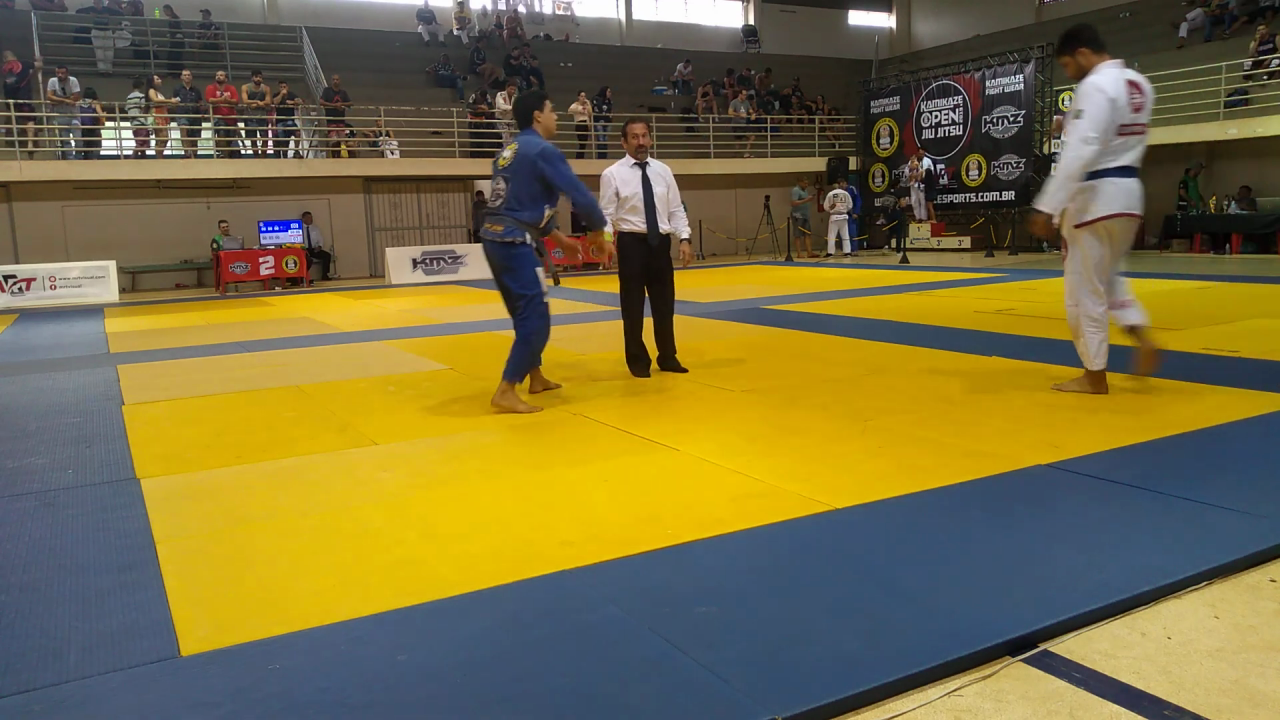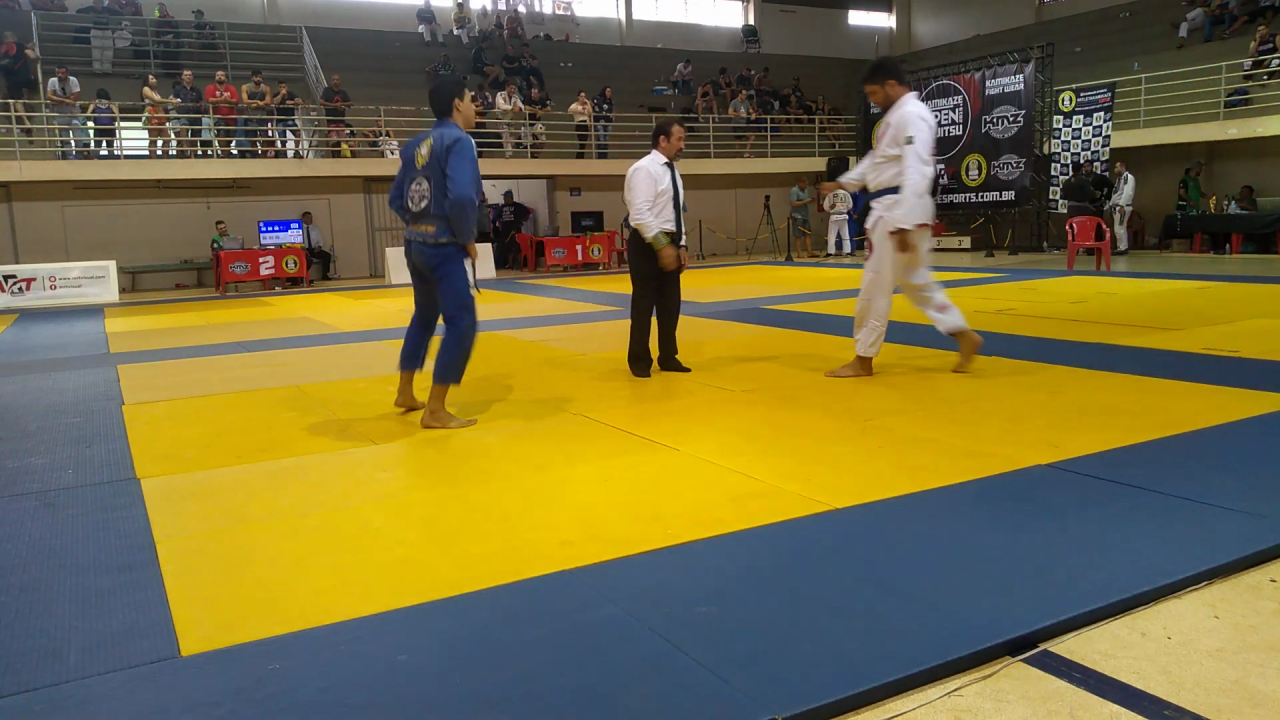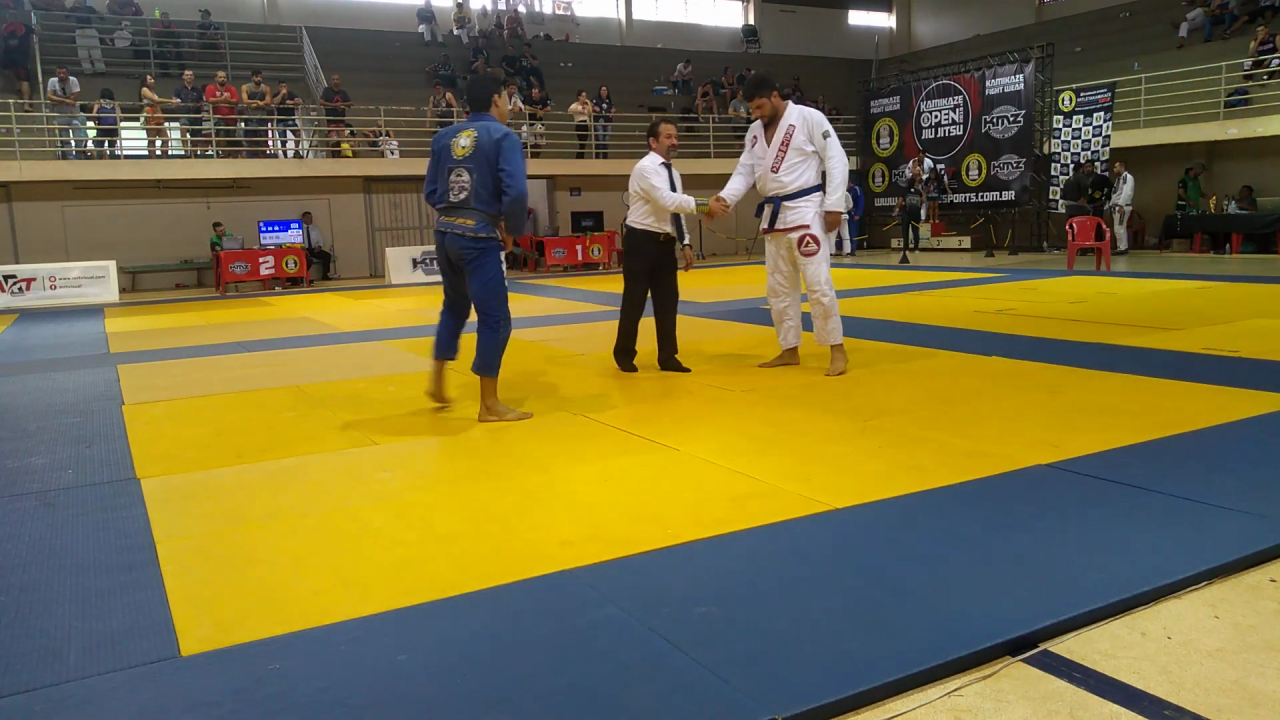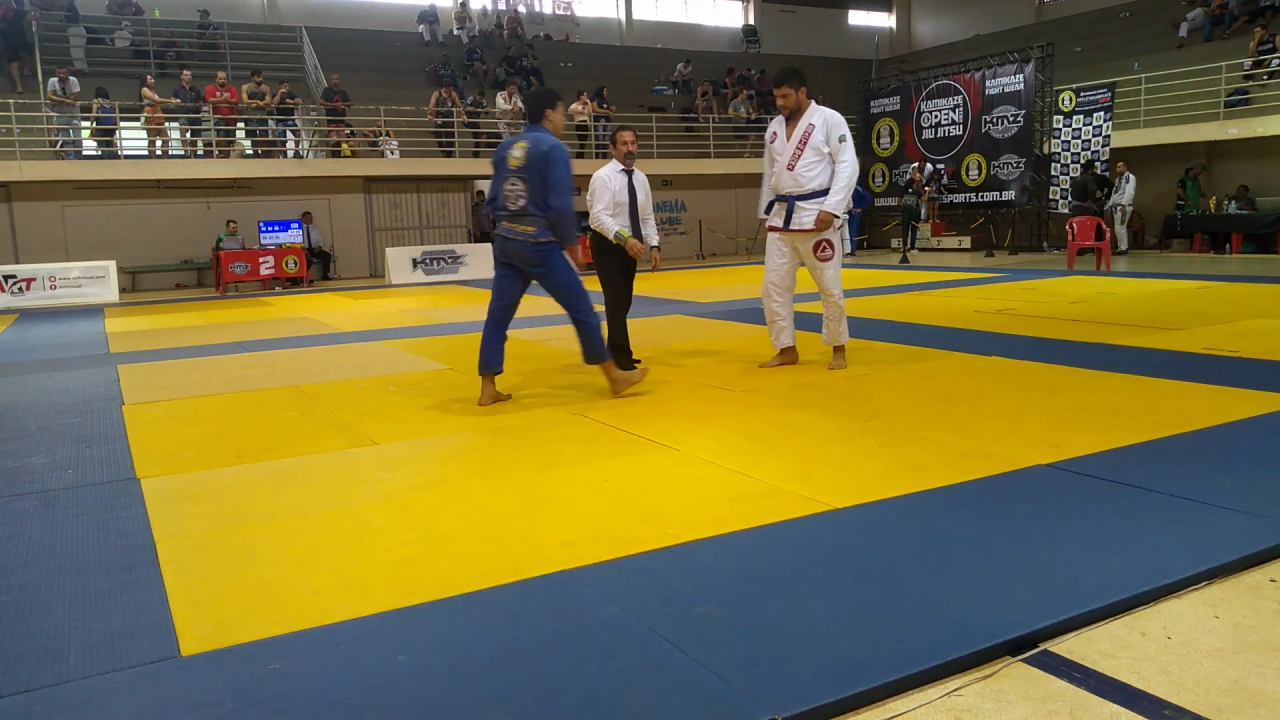
dt=1s
person 1, frame 1
left shoulder: (507, 152)
right shoulder: (542, 150)
right elbow: (578, 195)
right wrist: (598, 230)
left hip: (492, 239)
right hip: (514, 244)
left knee: (525, 313)
right knee: (536, 320)
left ankle: (534, 377)
right ankle: (505, 392)
person 1, frame 2
left shoulder: (416, 143)
right shoulder: (459, 141)
left elbow: (396, 197)
right elbow: (462, 197)
right wrist: (468, 237)
left hip: (415, 241)
right hip: (443, 244)
left knee: (426, 316)
right knee: (461, 324)
left ankle: (405, 392)
right ankle: (435, 409)
person 1, frame 3
left shoulder: (444, 137)
right shoulder: (503, 136)
left elbow: (430, 192)
right elbow: (516, 192)
right wrist: (512, 230)
left hip: (445, 233)
right hip: (478, 237)
left knee: (454, 308)
right knee: (494, 318)
left ankle: (438, 382)
right ankle: (489, 404)
person 1, frame 4
left shoulder: (505, 148)
right shoulder: (553, 148)
left elbow: (493, 201)
right elbow: (561, 205)
right wrist: (569, 241)
left hip: (506, 239)
right hip: (539, 242)
left knee: (499, 313)
right knee: (581, 309)
left ankle: (488, 389)
right ankle: (615, 378)
person 2, frame 1
left shoulder: (1096, 86)
right shoulder: (1141, 84)
left elbow: (1080, 152)
left wrist: (1045, 206)
left hip: (1095, 193)
right hip: (1128, 190)
left knee: (1085, 289)
right knee: (1105, 278)
left ankle: (1094, 376)
right ankle: (1142, 337)
person 2, frame 2
left shoulder: (911, 115)
right shoulder: (899, 114)
left elbow: (917, 172)
right elbow: (877, 158)
left wrist: (905, 224)
right wrist: (844, 182)
left hip: (897, 210)
right hip: (896, 210)
left knee: (875, 287)
right knee: (917, 282)
left ankle: (863, 360)
right ankle: (964, 337)
person 2, frame 3
left shoulder: (809, 118)
right shoulder: (755, 131)
left elbow: (836, 160)
right elbow: (745, 172)
left wrist: (834, 205)
right wrist: (725, 198)
left hip: (805, 211)
right hip: (773, 215)
left knee: (817, 282)
right knee: (779, 287)
left ankle: (837, 350)
right ankle: (790, 350)
person 2, frame 4
left shoulder: (829, 119)
right shoulder: (775, 126)
left elbow: (848, 166)
left wrist: (831, 208)
right wrist: (765, 213)
left hip: (816, 214)
right hip: (781, 216)
left knee: (829, 286)
right knee: (774, 285)
left ankle: (838, 349)
right ankle: (786, 349)
person 3, frame 1
left shoulder: (663, 171)
right shoulder: (613, 174)
left elbow: (676, 209)
right elbow: (605, 214)
left wrist: (684, 238)
left hip: (660, 243)
right hip: (632, 243)
left knee: (664, 302)
right knee: (633, 305)
left ankle: (667, 357)
right ankle: (638, 360)
person 3, frame 2
left shoulder: (673, 172)
right shoulder: (644, 169)
right elbow: (641, 214)
left wrist: (680, 245)
right wrist: (662, 245)
left hip: (668, 244)
right hip: (647, 244)
left knee: (671, 303)
right knee: (644, 303)
left ankle: (668, 357)
right ankle: (640, 360)
person 3, frame 3
left shoulder: (673, 173)
right shoulder: (645, 168)
right elbow: (668, 201)
left wrist: (685, 244)
right wrist: (703, 204)
left hip: (664, 245)
right hip: (641, 243)
left knee: (667, 302)
right knee: (634, 301)
left ankle: (667, 357)
right ankle: (624, 354)
person 3, frame 4
left shoulder: (641, 179)
right shoulder: (604, 176)
left elbow: (647, 217)
right elbow: (600, 218)
left wrist: (653, 246)
right wrist: (626, 240)
left hip: (628, 248)
right hip: (607, 246)
left knee: (624, 302)
right knee: (616, 302)
left ankle: (618, 352)
right ankle: (619, 354)
